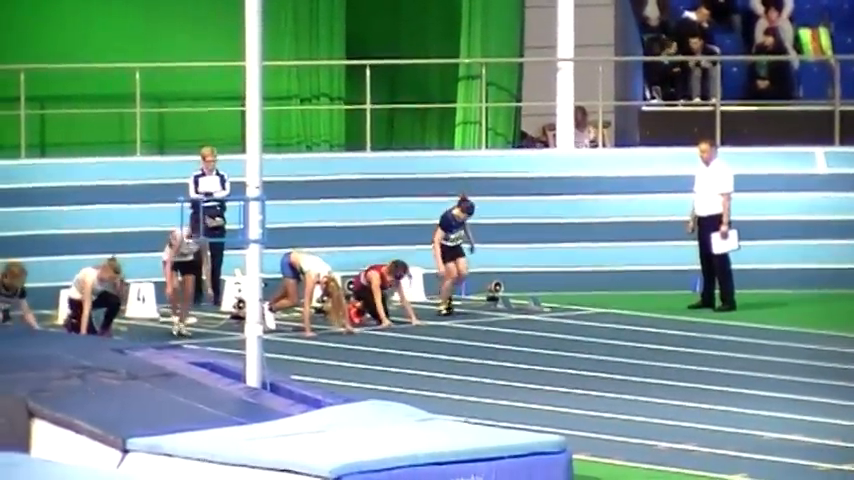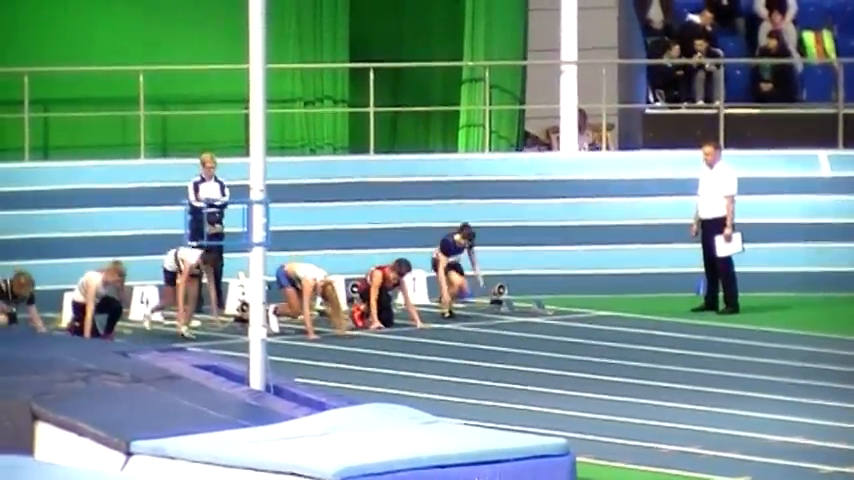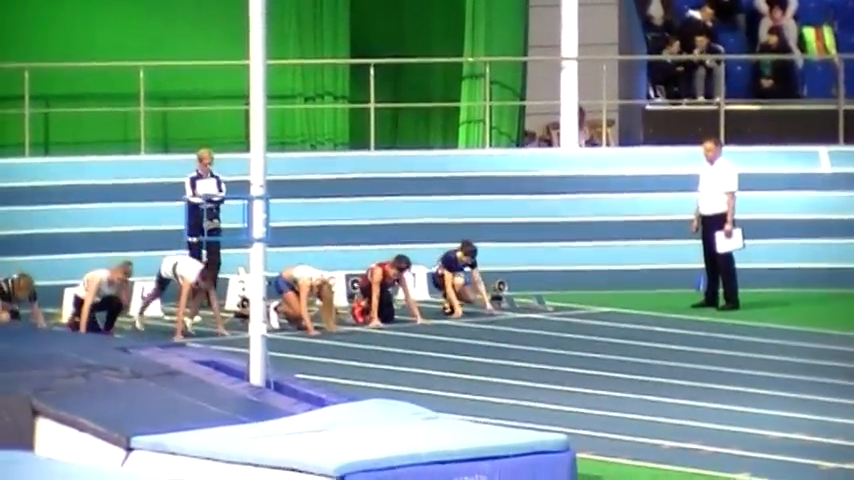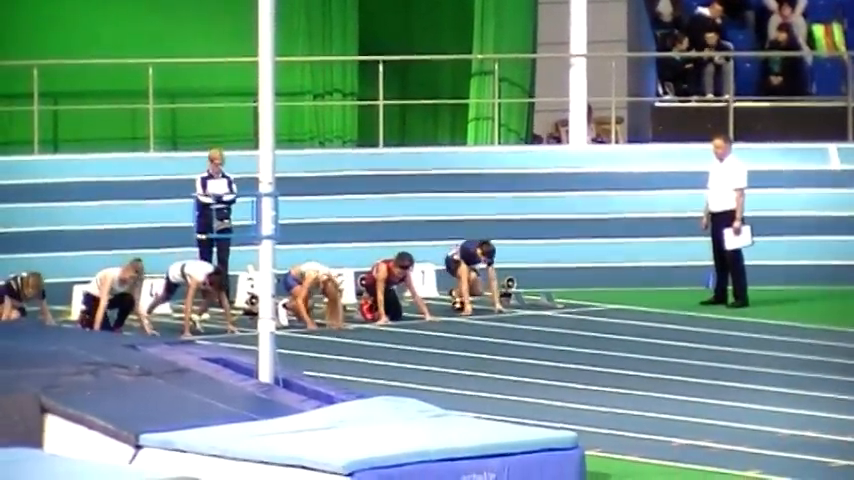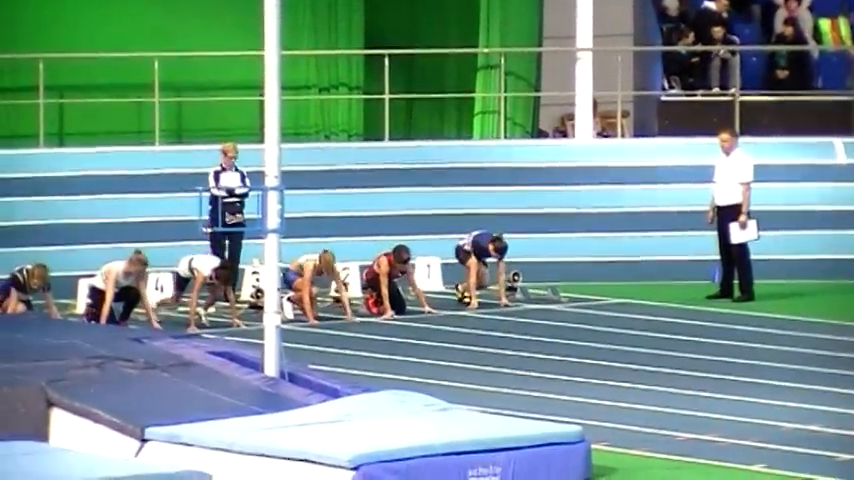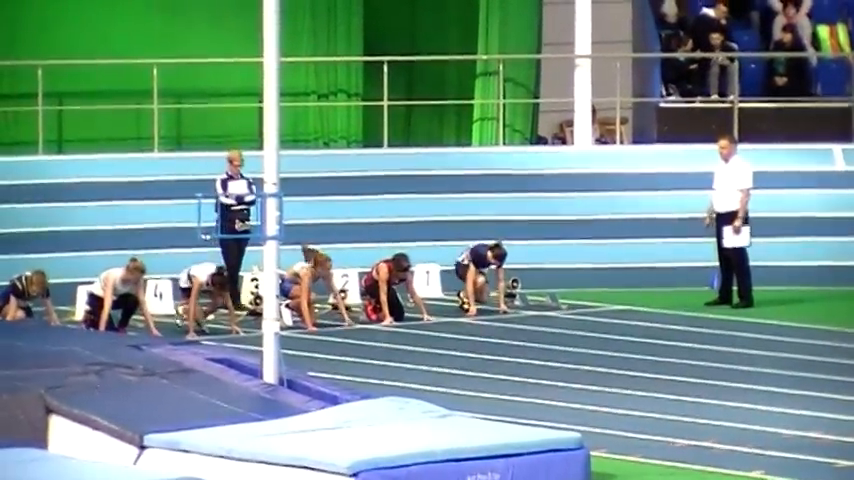
dt=0.3s
person 1, frame 1
left shoulder: (722, 170)
right shoulder: (700, 171)
left elbow: (726, 198)
left wrist: (725, 223)
right wrist: (692, 219)
left hip: (716, 220)
right hip: (702, 221)
left knee: (720, 262)
right knee: (706, 262)
left ankle: (728, 301)
right ankle: (707, 299)
person 1, frame 2
left shoulder: (726, 173)
right shoulder: (704, 174)
left elbow: (730, 201)
left wrist: (729, 226)
right wrist: (696, 222)
left hip: (720, 223)
right hip: (706, 223)
left knee: (724, 265)
right knee: (709, 265)
left ankle: (732, 304)
right ankle: (710, 301)
person 1, frame 3
left shoulder: (726, 169)
right shoulder: (704, 170)
left elbow: (730, 197)
left wrist: (729, 222)
right wrist: (696, 218)
left hip: (720, 219)
right hip: (707, 220)
left knee: (724, 260)
right knee: (710, 261)
left ankle: (732, 300)
right ankle: (710, 298)
person 1, frame 4
left shoulder: (736, 166)
right shoulder: (714, 167)
left elbow: (740, 194)
left wrist: (738, 219)
right wrist: (706, 215)
left hip: (729, 216)
right hip: (716, 216)
left knee: (733, 257)
right knee: (719, 258)
left ankle: (741, 297)
right ankle: (720, 295)
person 1, frame 5
left shoulder: (742, 160)
right shoulder: (720, 161)
left elbow: (746, 188)
left wrist: (744, 213)
right wrist: (712, 209)
left hip: (736, 209)
right hip: (722, 210)
left knee: (739, 251)
right knee: (725, 251)
left ankle: (747, 291)
right ankle: (725, 289)
person 1, frame 6
left shoulder: (741, 167)
right shoulder: (719, 168)
left elbow: (745, 195)
left wrist: (740, 218)
right wrist: (710, 214)
left hip: (735, 216)
right hip: (721, 217)
left knee: (738, 257)
right knee: (724, 258)
left ankle: (746, 298)
right ankle: (724, 295)
person 2, frame 1
left shoulder: (222, 176)
right shoulder: (195, 177)
left elbow: (226, 193)
right elbow: (193, 197)
left wrist: (206, 195)
right wrist: (215, 196)
left hip: (217, 220)
right hip: (199, 220)
left knee: (216, 258)
right knee: (198, 256)
left ankle: (216, 294)
right ankle: (197, 292)
person 2, frame 2
left shoulder: (221, 183)
right shoulder: (194, 183)
left elbow: (226, 200)
right elbow: (193, 203)
left wrist: (206, 202)
right wrist: (215, 203)
left hip: (216, 226)
right hip: (198, 226)
left knee: (217, 263)
left ankle: (218, 298)
right ankle: (197, 301)
person 2, frame 3
left shoulder: (217, 179)
right shoulder: (191, 179)
left elbow: (222, 195)
right elbow: (191, 199)
left wrist: (203, 198)
right wrist: (210, 199)
left hip: (213, 222)
right hip: (196, 224)
left knee: (215, 258)
right knee: (196, 259)
person 2, frame 4
left shoulder: (228, 178)
right shoulder: (202, 179)
left elbow: (233, 197)
right elbow: (201, 199)
left wrist: (214, 197)
right wrist: (222, 198)
left hip: (223, 223)
right hip: (206, 223)
left knee: (223, 259)
right knee: (205, 258)
left ankle: (224, 295)
person 2, frame 5
left shoulder: (241, 173)
right shoulder: (215, 173)
left elbow: (246, 191)
right elbow: (215, 192)
left wrist: (226, 190)
right wrist: (235, 191)
left hip: (237, 217)
right hip: (219, 218)
left knee: (234, 256)
right knee: (218, 254)
left ankle: (230, 289)
person 2, frame 6
left shoulder: (247, 180)
right shoulder: (222, 181)
left elbow: (253, 198)
right elbow: (223, 200)
left wrist: (234, 197)
right wrist: (242, 199)
left hip: (243, 225)
right hip: (227, 226)
left knee: (237, 265)
right knee: (231, 264)
left ankle: (229, 298)
right ankle: (234, 300)
